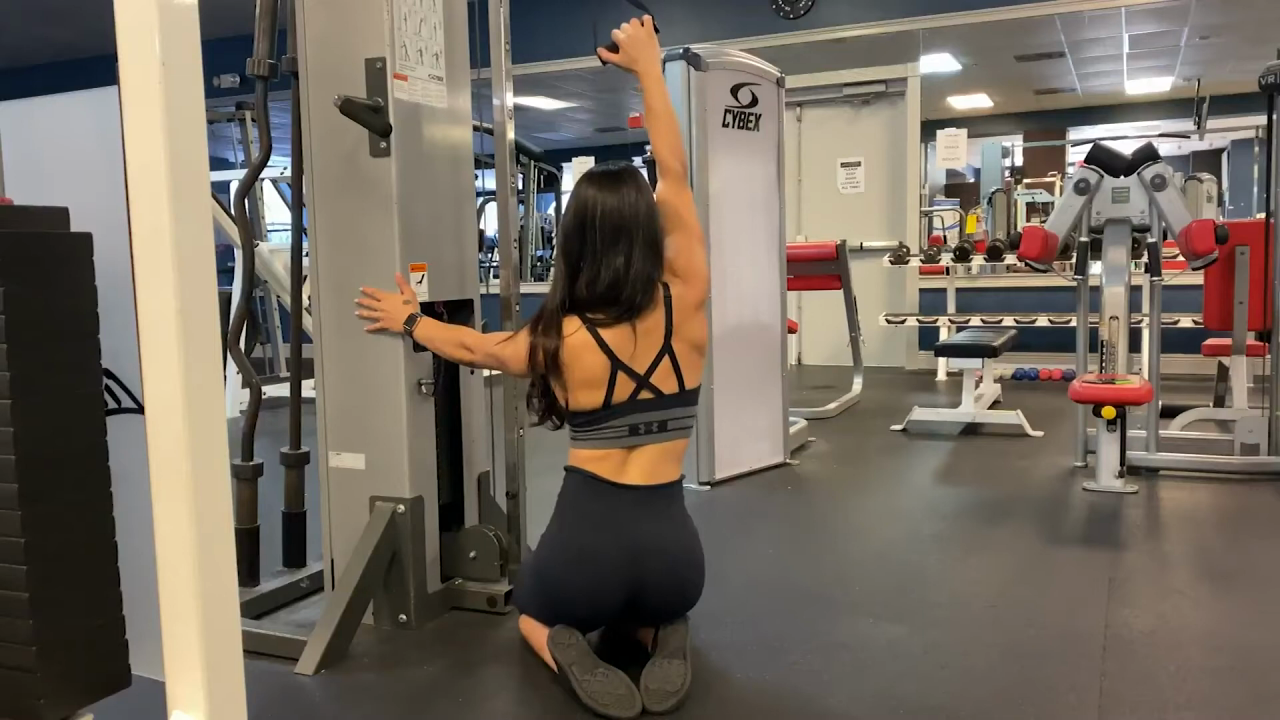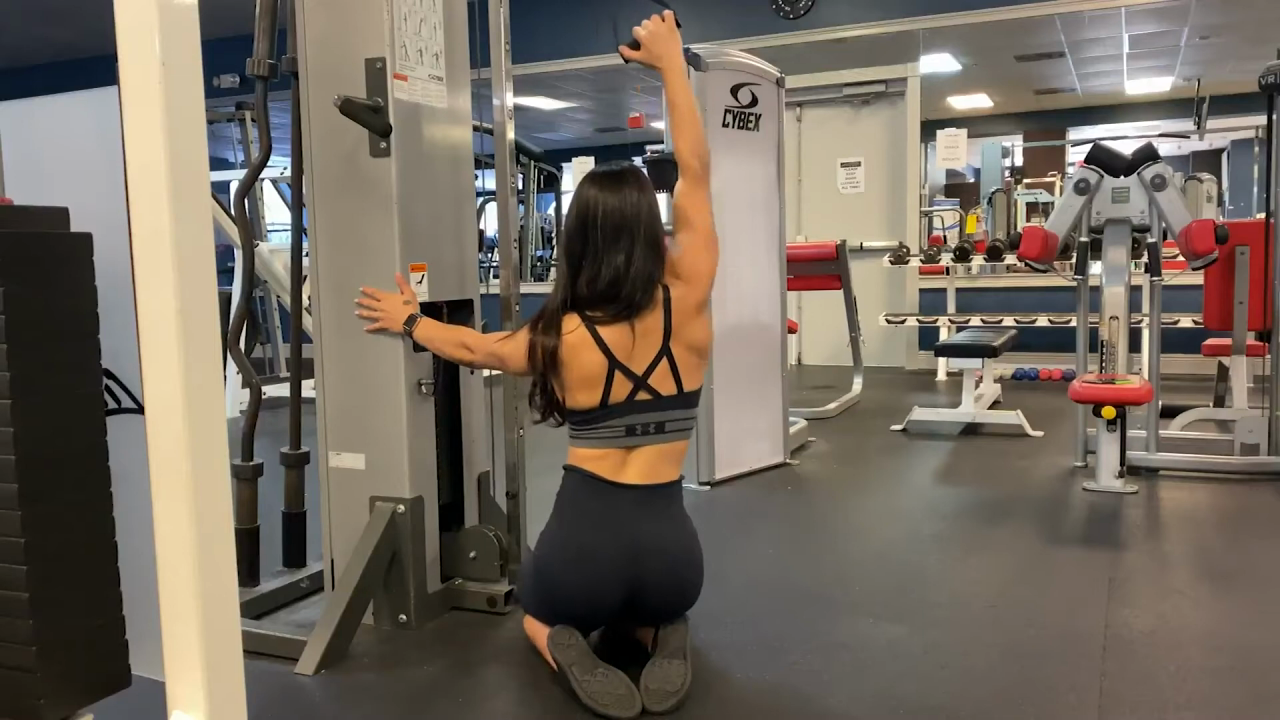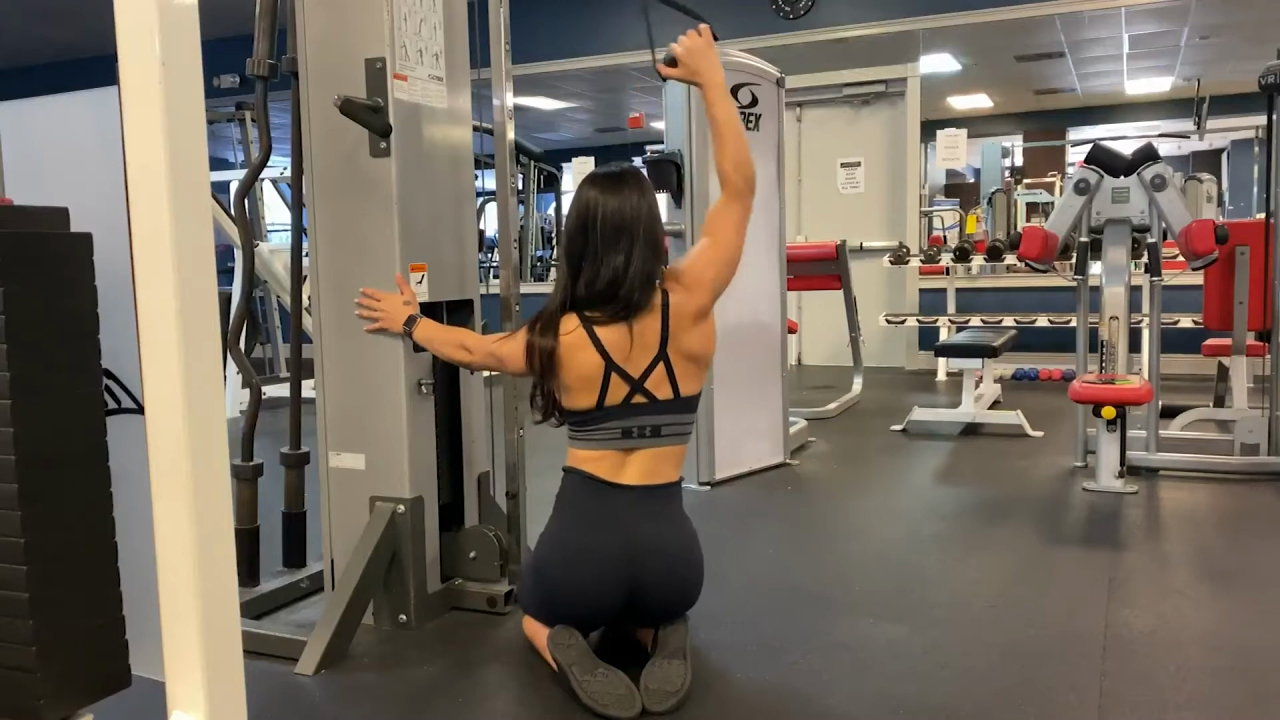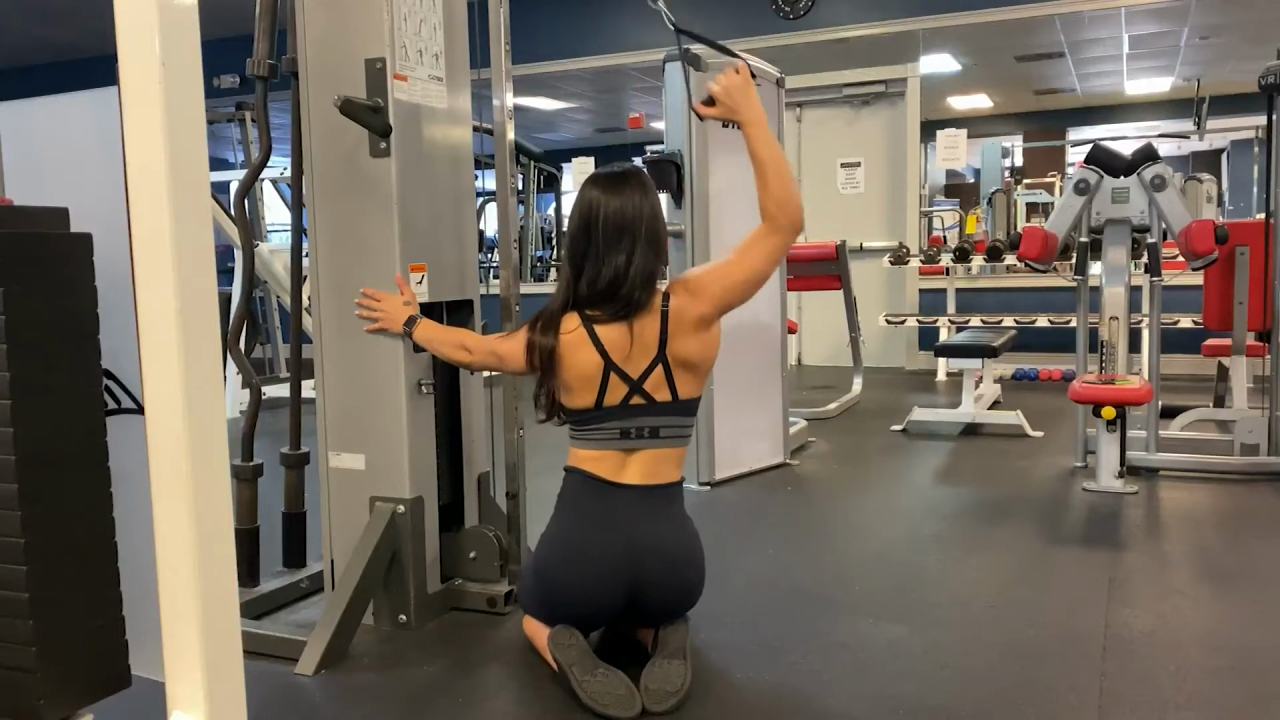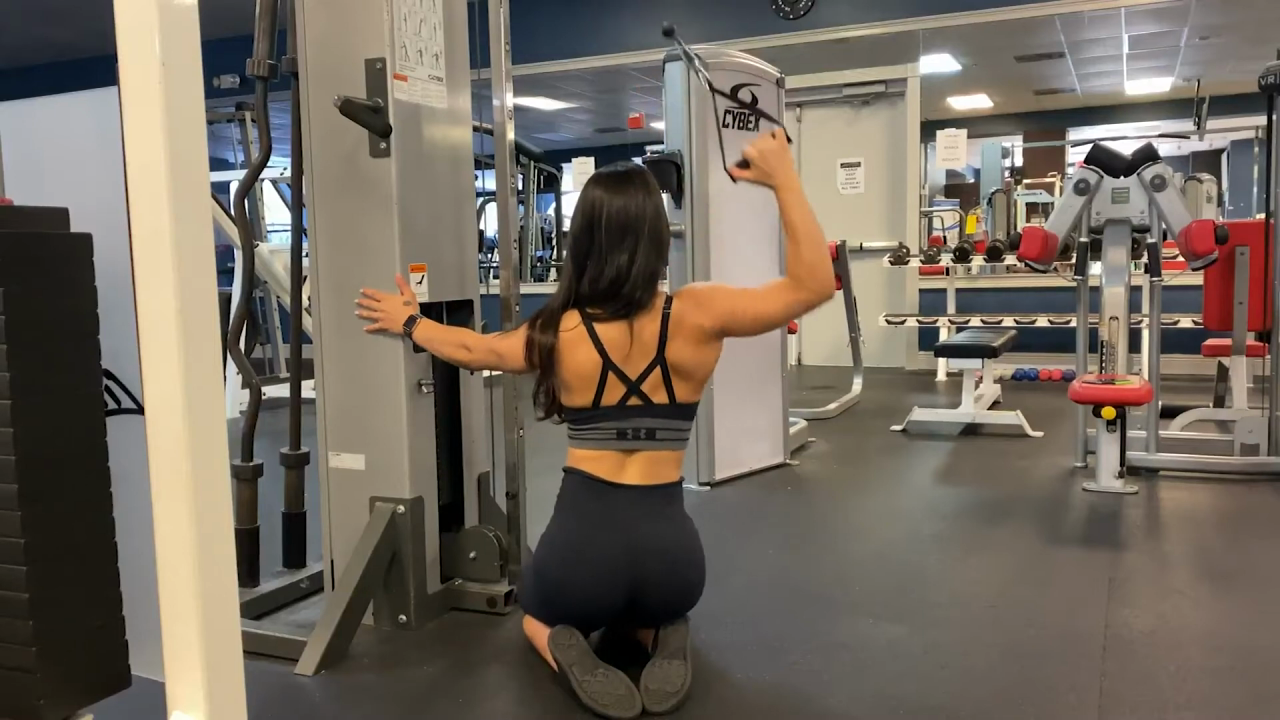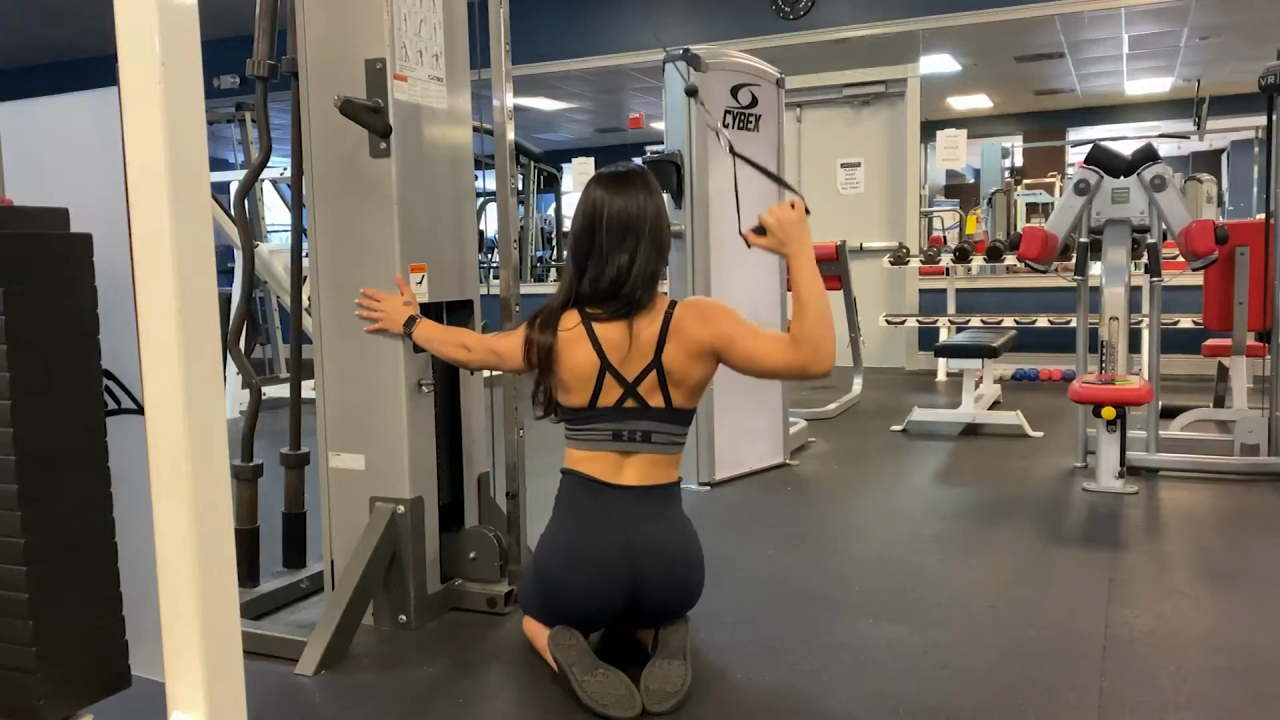
dt=0.2s
person 1, frame 1
left shoulder: (559, 340)
right shoulder: (685, 303)
left elbow: (477, 347)
right elbow: (673, 174)
left wrist: (409, 320)
right wrist: (648, 64)
left hip: (583, 544)
right hip: (669, 548)
left knee: (534, 608)
right knee: (651, 599)
left ankle: (564, 652)
right ankle: (660, 636)
person 1, frame 2
left shoulder: (558, 337)
right shoulder: (686, 305)
left elbow: (475, 348)
right elbow: (694, 173)
left wrist: (409, 321)
right wrist: (670, 61)
left hip: (581, 543)
right hip: (668, 547)
left knee: (540, 609)
right knee: (652, 599)
left ankle: (567, 652)
right ankle: (660, 637)
person 1, frame 3
left shoulder: (558, 337)
right shoulder: (688, 309)
left elbow: (475, 350)
right elbow: (739, 189)
left wrist: (410, 323)
right wrist: (709, 77)
left hip: (579, 545)
right hip: (667, 547)
left knee: (539, 609)
right knee: (650, 598)
left ankle: (565, 652)
right ankle: (660, 638)
person 1, frame 4
left shoulder: (559, 335)
right shoulder: (693, 313)
left elbow: (474, 349)
right elbow: (784, 222)
left wrist: (408, 322)
right wrist: (748, 114)
left hip: (580, 541)
right hip: (669, 547)
left knee: (537, 610)
right knee: (650, 599)
left ankle: (566, 653)
right ankle: (660, 636)
person 1, frame 5
left shoulder: (558, 333)
right shoulder: (696, 318)
left elbow: (472, 347)
right elbow: (814, 283)
left wrist: (409, 321)
right wrist: (783, 179)
left hip: (580, 543)
right hip: (669, 549)
left knee: (539, 609)
right knee: (649, 599)
left ankle: (566, 651)
right ankle: (662, 637)
person 1, frame 6
left shoulder: (556, 333)
right shoulder: (697, 326)
left elbow: (471, 349)
right elbow: (815, 356)
left wrist: (409, 322)
right wrist: (797, 246)
left hip: (580, 545)
right hip: (668, 550)
left knee: (537, 610)
right knee: (651, 597)
left ankle: (568, 653)
right ankle: (662, 638)
